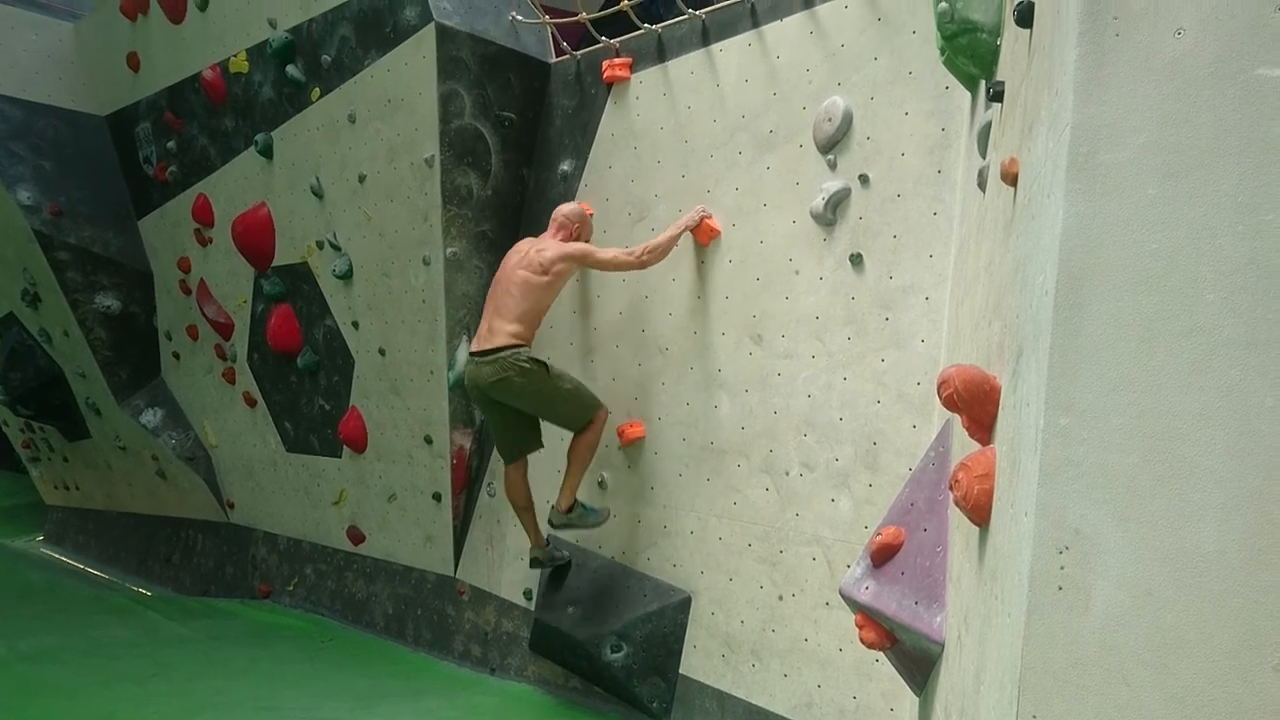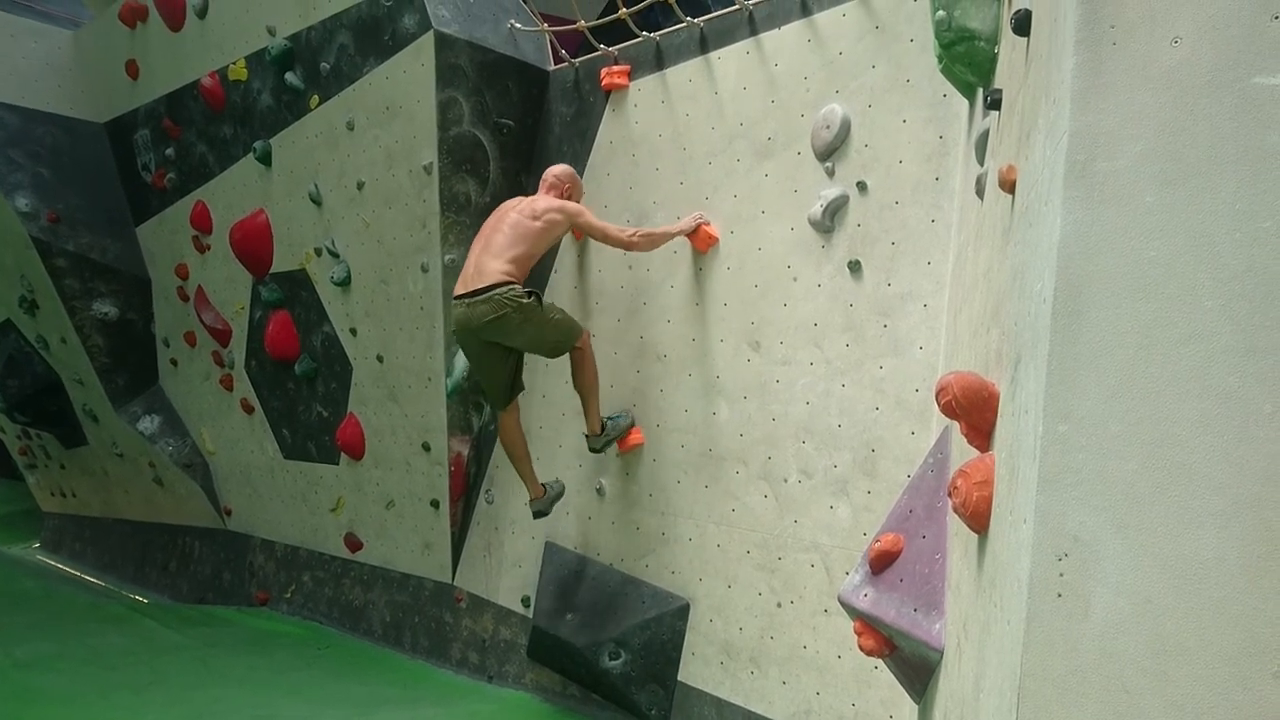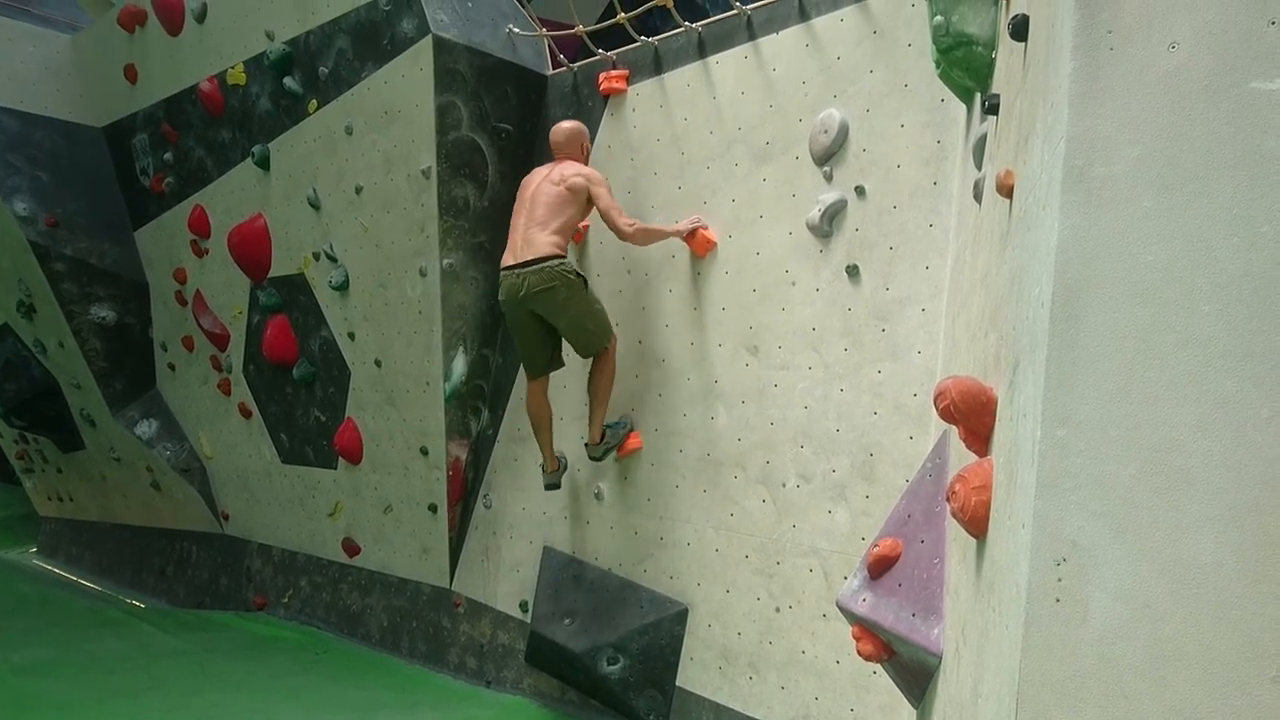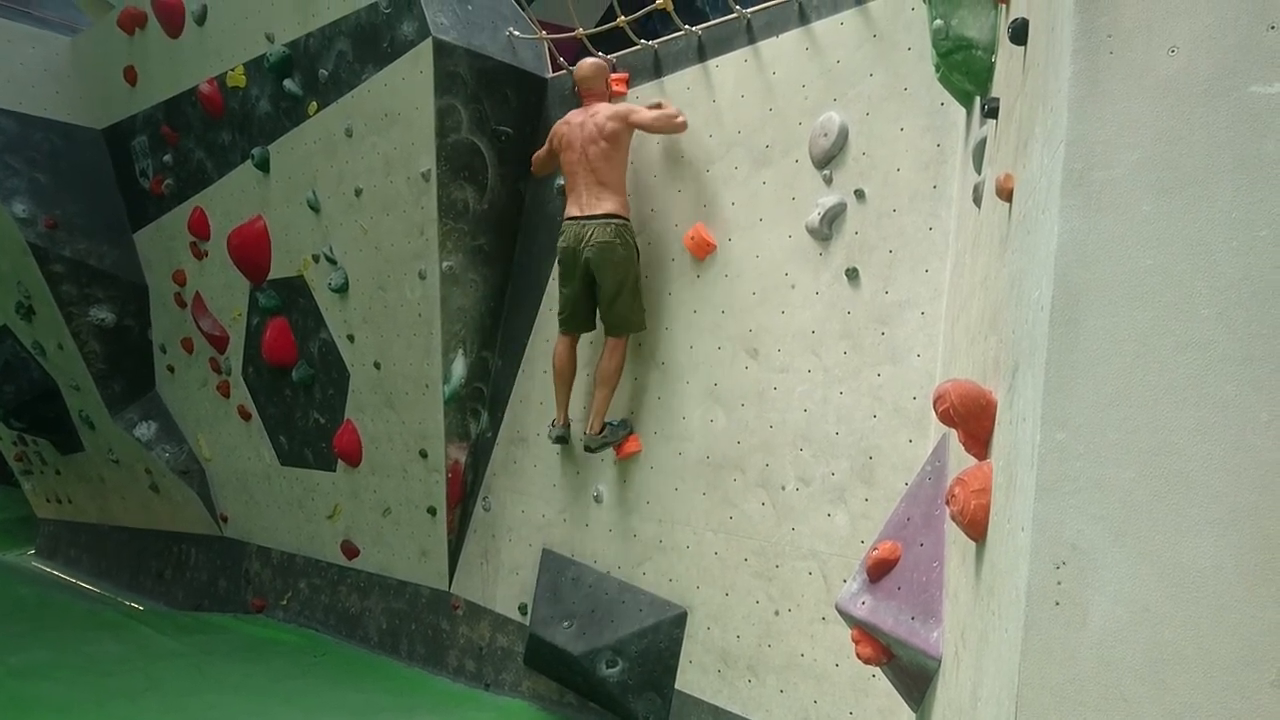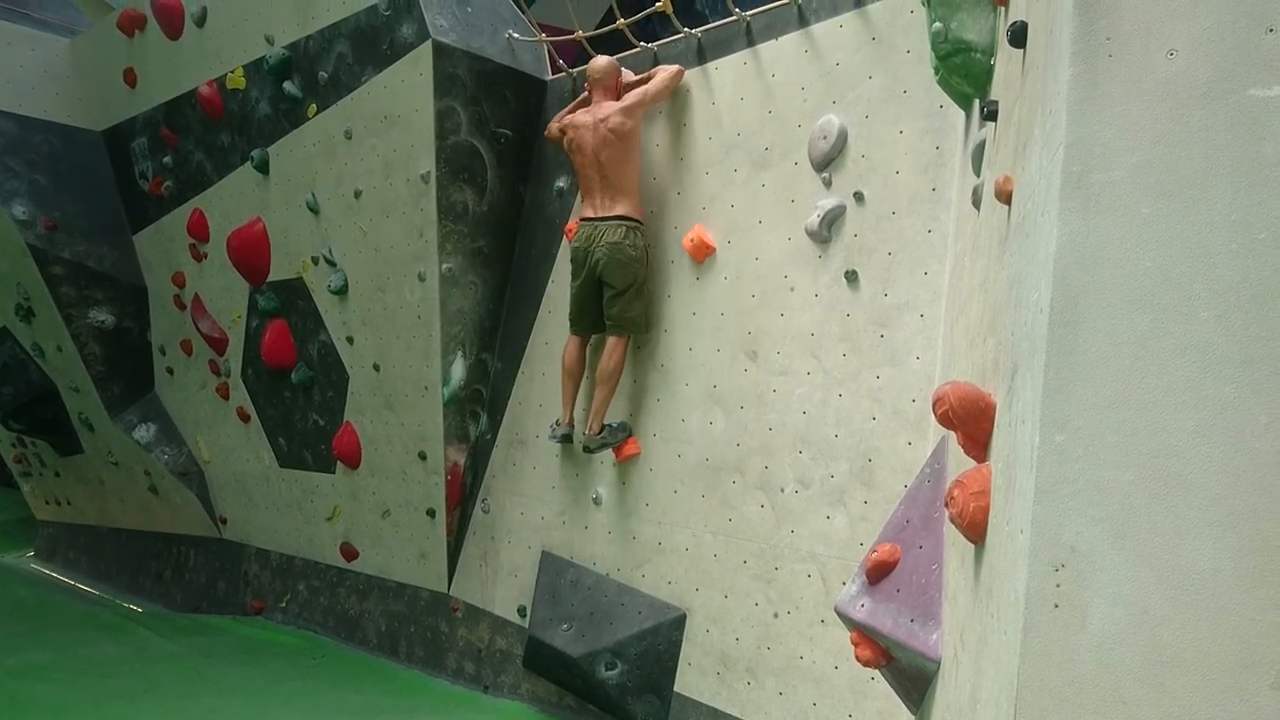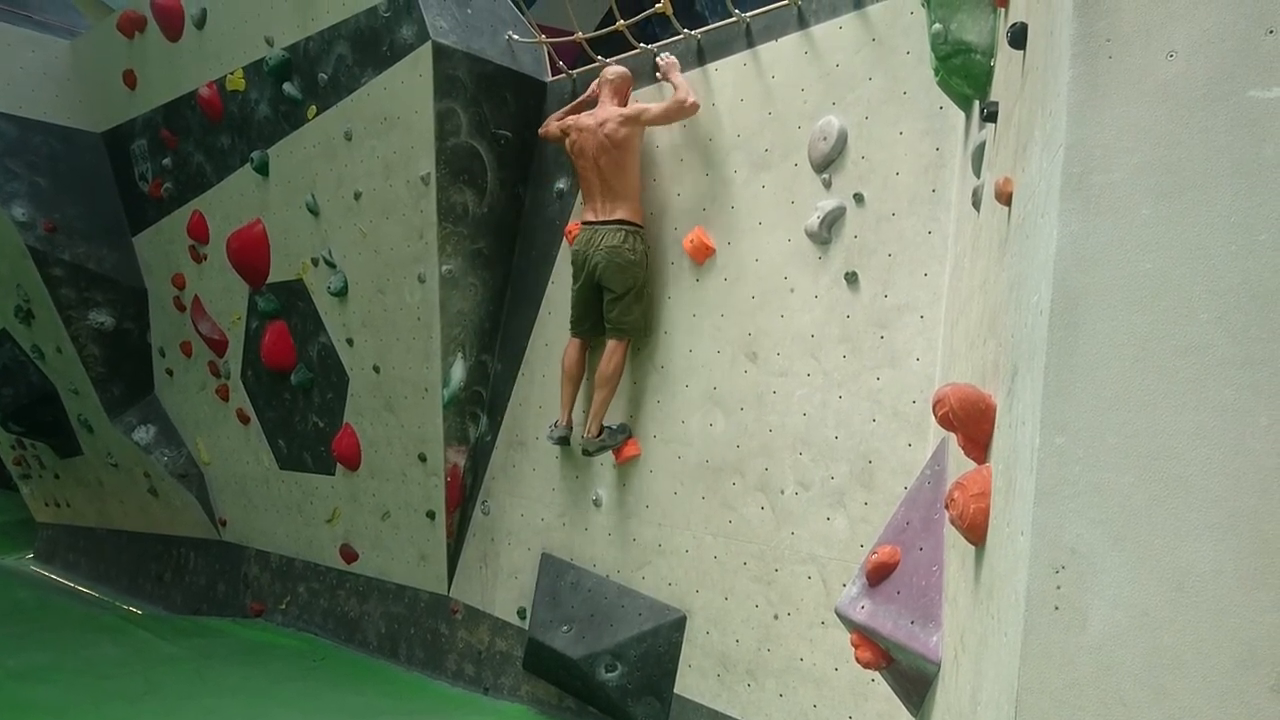
dt=0.3s
person 1, frame 1
left shoulder: (521, 248)
right shoulder: (568, 252)
right elbow: (641, 257)
left wrist: (569, 212)
right wrist: (684, 224)
left hip: (476, 368)
right hip: (511, 361)
left knee: (515, 458)
right knee: (595, 415)
left ankle: (539, 547)
right ankle: (565, 504)
person 1, frame 2
left shoulder: (511, 205)
right shoulder: (563, 209)
right elbow: (631, 240)
right wrist: (678, 229)
left hip: (463, 311)
right hip: (500, 301)
left knee: (506, 408)
right knee: (580, 341)
left ankle: (537, 494)
right ankle: (595, 429)
person 1, frame 3
left shoulder: (533, 177)
right shoulder: (586, 176)
right elbow: (627, 231)
right wrist: (677, 229)
left hip: (508, 280)
right hip: (548, 273)
left knee: (536, 377)
right knee: (604, 347)
left ankle: (550, 465)
right ankle: (596, 438)
person 1, frame 4
left shoulder: (562, 126)
right shoulder: (618, 113)
left elbow: (537, 167)
right elbow: (677, 122)
right wrist: (657, 108)
left hip: (571, 231)
right hip: (610, 231)
left knee: (568, 332)
right knee: (616, 334)
left ankle: (560, 420)
right ankle: (596, 428)
person 1, frame 5
left shoulder: (571, 125)
right shoulder: (627, 109)
left elbow: (551, 129)
right elbow: (674, 71)
left wrist: (585, 96)
right wrist: (634, 80)
left hip: (585, 234)
right hip: (622, 234)
left knee: (578, 333)
right knee: (617, 335)
left ankle: (565, 420)
right ankle: (595, 429)
person 1, frame 6
left shoulder: (571, 125)
right shoulder: (626, 116)
left elbow: (544, 129)
right elbow: (686, 105)
left wrist: (582, 100)
right wrist: (673, 74)
left hip: (586, 238)
right hip: (622, 239)
left knee: (579, 334)
right knee: (617, 338)
left ankle: (562, 421)
right ankle: (594, 431)
